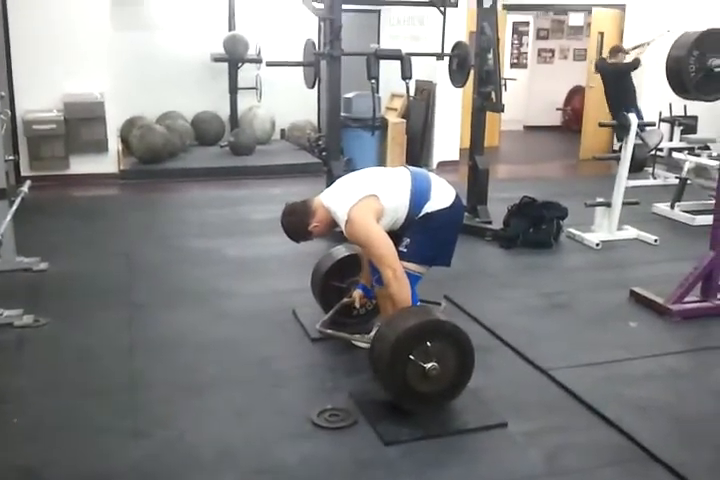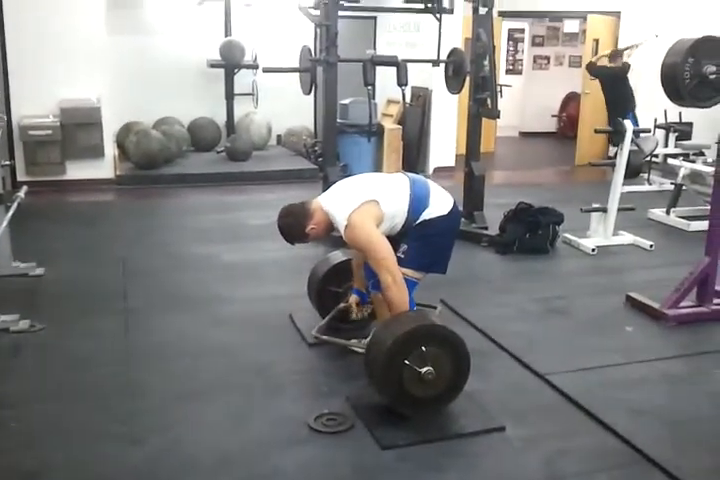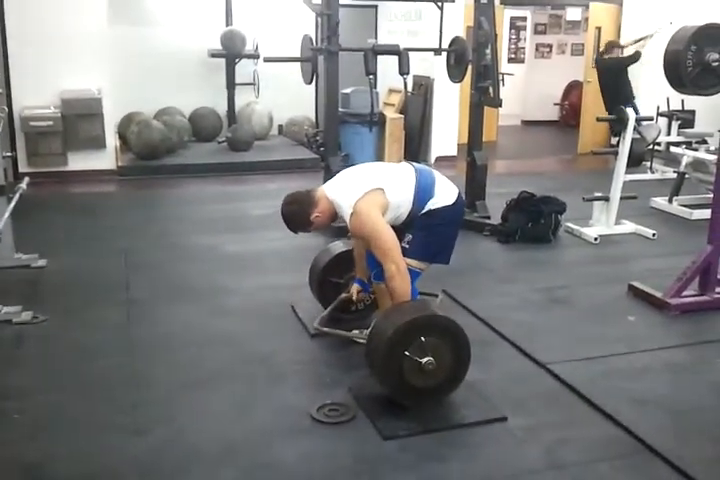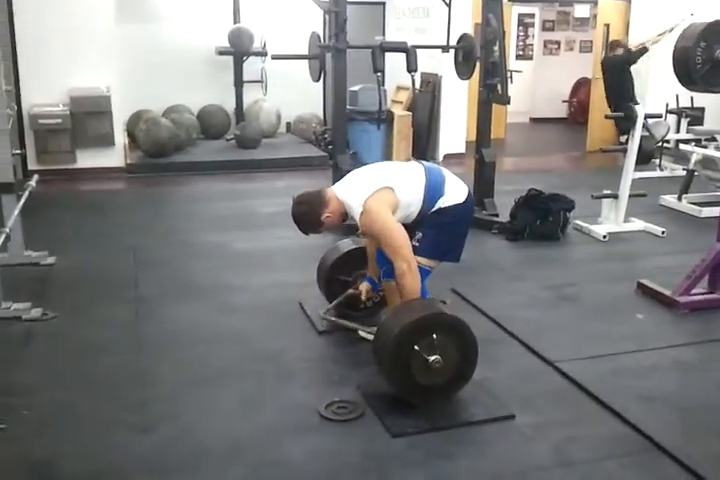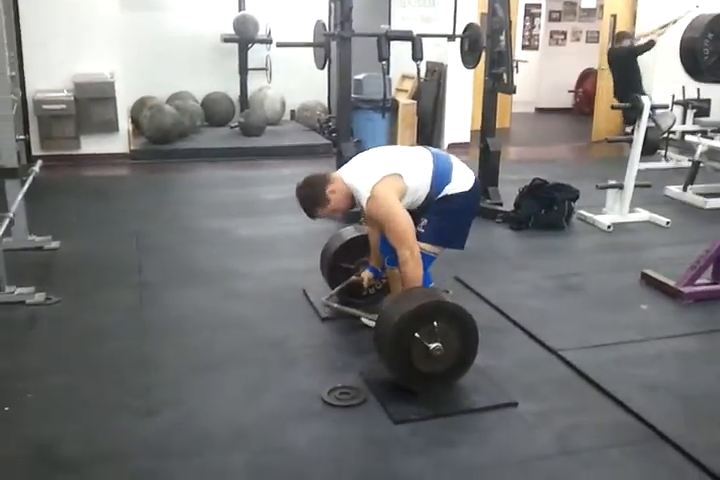
dt=0.2s
person 1, frame 1
left shoulder: (354, 218)
right shoulder: (334, 197)
left elbow: (393, 271)
right elbow: (368, 245)
right wrist: (365, 285)
left hip: (440, 208)
right hip: (417, 199)
left knee: (402, 279)
right knee: (379, 266)
person 1, frame 2
left shoulder: (352, 222)
right shoulder: (331, 201)
left elbow: (391, 276)
right elbow: (360, 250)
right wrist: (359, 291)
left hip: (437, 215)
right hip: (413, 204)
left knee: (398, 286)
right knee: (375, 269)
person 1, frame 3
left shoulder: (358, 211)
right shoulder: (333, 191)
left elbow: (395, 266)
right elbow: (361, 237)
right wrist: (361, 280)
left hip: (441, 205)
right hip: (415, 196)
left knee: (401, 276)
right knee: (376, 262)
person 1, frame 4
left shoulder: (369, 210)
right shoulder: (344, 190)
left elbow: (406, 265)
right elbow: (374, 237)
right wrist: (372, 279)
left hip: (451, 203)
right hip: (424, 194)
left knee: (412, 274)
right knee: (386, 259)
person 1, frame 5
left shoulder: (376, 195)
right shoulder: (348, 176)
left elbow: (409, 253)
right elbow: (375, 225)
right wrist: (374, 267)
left hip: (457, 190)
right hip: (429, 183)
left knee: (417, 261)
right knee: (390, 246)
